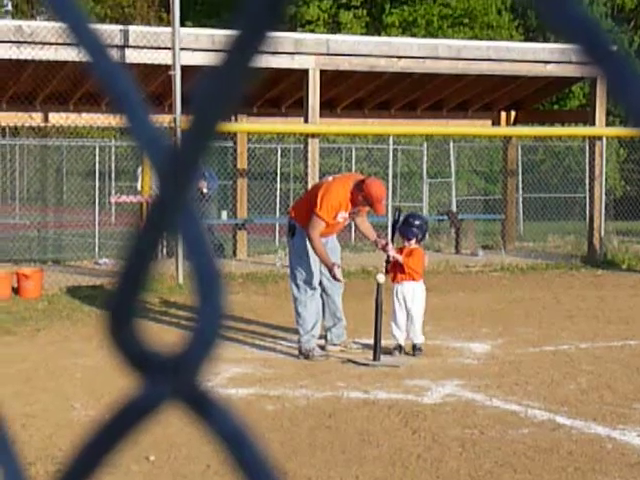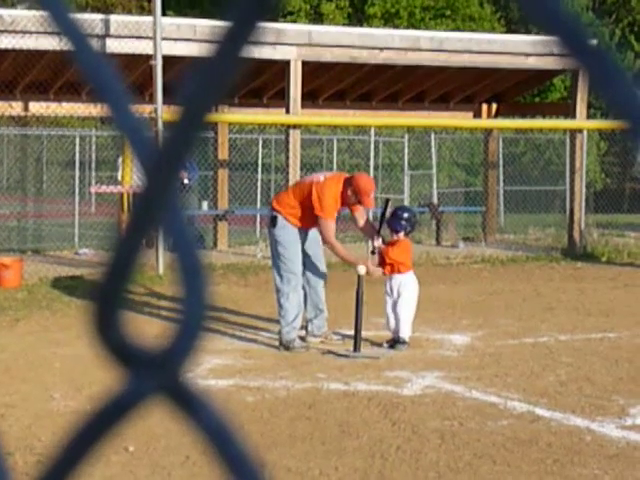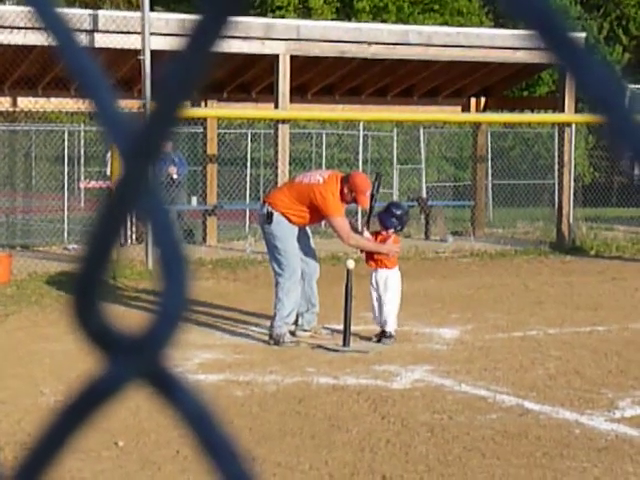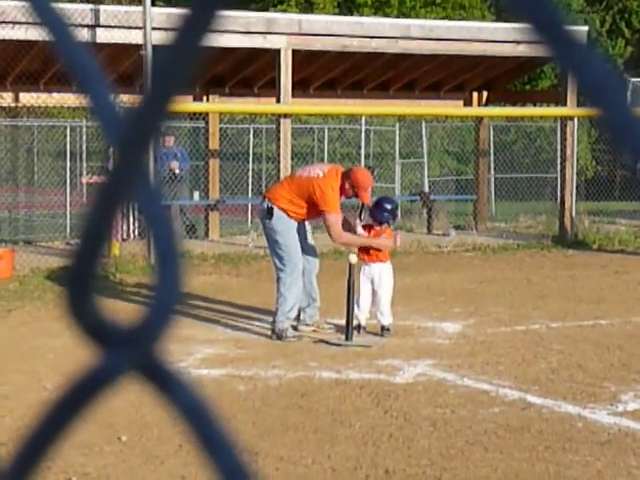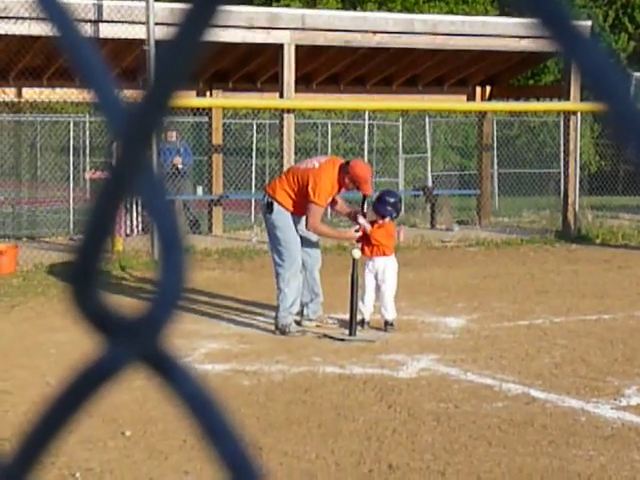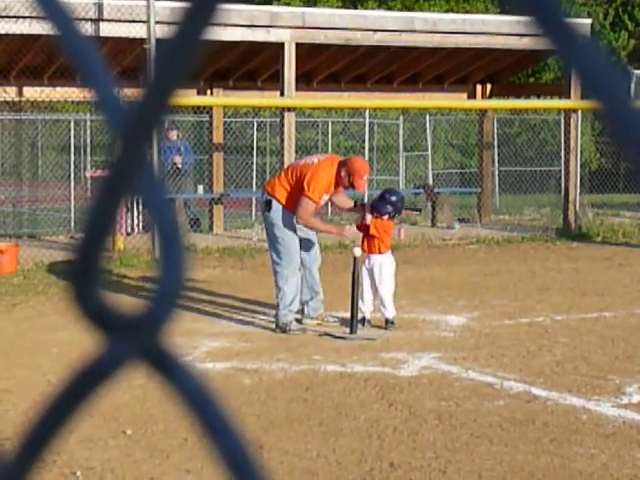
dt=0.7s
person 1, frame 1
left shoulder: (363, 189)
right shoulder: (333, 193)
left elbow: (360, 219)
right elbow: (312, 234)
left wrist: (376, 240)
right wrist: (329, 264)
left hip: (328, 233)
right hip: (304, 230)
left knee: (333, 287)
right knee: (308, 287)
left ankle: (336, 339)
right ankle: (307, 345)
person 1, frame 2
left shoulder: (351, 188)
right shoulder: (328, 193)
left elbow: (362, 221)
right elbow: (329, 241)
right wrist: (358, 264)
left hip: (307, 224)
right hip: (285, 220)
left knee: (315, 276)
right knee: (292, 278)
left ankle: (317, 330)
right ankle: (286, 336)
person 1, frame 3
left shoulder: (340, 183)
right shoulder: (327, 193)
left elbow: (341, 221)
right elbow: (347, 237)
left wrist: (364, 238)
right wrist: (382, 248)
left hip: (294, 217)
right hip: (276, 216)
left knee: (310, 270)
right knee: (291, 273)
left ankle: (306, 325)
right ankle: (279, 331)
person 1, frame 4
left shoulder: (342, 176)
right shoulder: (328, 188)
left elbow: (335, 213)
right elbow: (337, 236)
left wrist: (356, 230)
right wrist: (373, 242)
left hip: (295, 212)
right hip: (276, 211)
left knee: (309, 264)
right knee: (292, 267)
left ankle: (308, 319)
right ankle: (281, 327)
person 1, frame 5
left shoulder: (341, 168)
right shoulder: (323, 179)
left elbow: (332, 196)
right elbow: (313, 225)
left wrist: (350, 213)
right wrist: (344, 236)
left hip: (299, 207)
right hip: (279, 206)
left knee: (312, 260)
right knee: (291, 263)
left ankle: (312, 313)
right ankle: (284, 321)
person 1, frame 6
left shoulder: (340, 168)
right shoulder: (320, 175)
left elbow: (336, 195)
right elbow: (303, 217)
left wrist: (359, 208)
right wrist: (337, 230)
left hip: (299, 205)
right hip: (277, 204)
left knee: (311, 259)
right knee: (289, 261)
left ankle: (312, 311)
right ankle: (285, 320)
person 2, frame 1
left shoulder: (418, 252)
right shoulder: (399, 251)
left elbow: (409, 264)
right elbow: (390, 269)
left wrist: (396, 255)
right wrist: (391, 258)
left hip: (414, 288)
right hip: (398, 288)
left knee: (415, 317)
right knee: (398, 317)
left ankle: (417, 342)
right ankle: (400, 343)
person 2, frame 2
left shoulder: (404, 244)
right shoulder: (391, 243)
left elbow: (390, 254)
right elbow: (383, 261)
left wrist: (380, 246)
right wrist: (379, 251)
left hip: (405, 281)
right hip: (392, 280)
left knee: (403, 310)
right knee: (391, 310)
left ankle: (403, 338)
right ankle: (395, 335)
person 2, frame 3
left shoulder: (393, 239)
right shoulder: (375, 235)
left elbow: (380, 252)
left hip: (390, 275)
right hip: (376, 274)
left knee: (389, 305)
right knee: (377, 304)
left ankle: (390, 331)
right ankle: (383, 329)
person 2, frame 4
left shoulder: (386, 232)
right shoulder: (366, 228)
left wrist: (362, 233)
right wrist: (357, 229)
left hip: (382, 269)
right hip: (366, 267)
left knee: (383, 298)
right knee: (363, 297)
left ankle: (385, 325)
right ankle: (361, 323)
person 2, frame 5
left shoulder: (389, 227)
right shoulder: (371, 224)
left elbow: (374, 235)
right elbow: (360, 238)
left wrist: (364, 223)
right wrist: (360, 224)
left hip: (386, 263)
right hip: (371, 262)
left knee: (386, 293)
right knee: (368, 292)
left ankle: (389, 320)
right ankle: (365, 318)
person 2, frame 6
left shoulder: (387, 224)
right shoulder: (375, 220)
left elbow: (369, 221)
right elbow: (360, 225)
left wrist: (368, 212)
right wrist: (366, 212)
left hip: (383, 261)
right hip: (369, 259)
left knee: (384, 291)
right knee: (366, 290)
left ankle: (389, 318)
right ankle: (365, 316)
